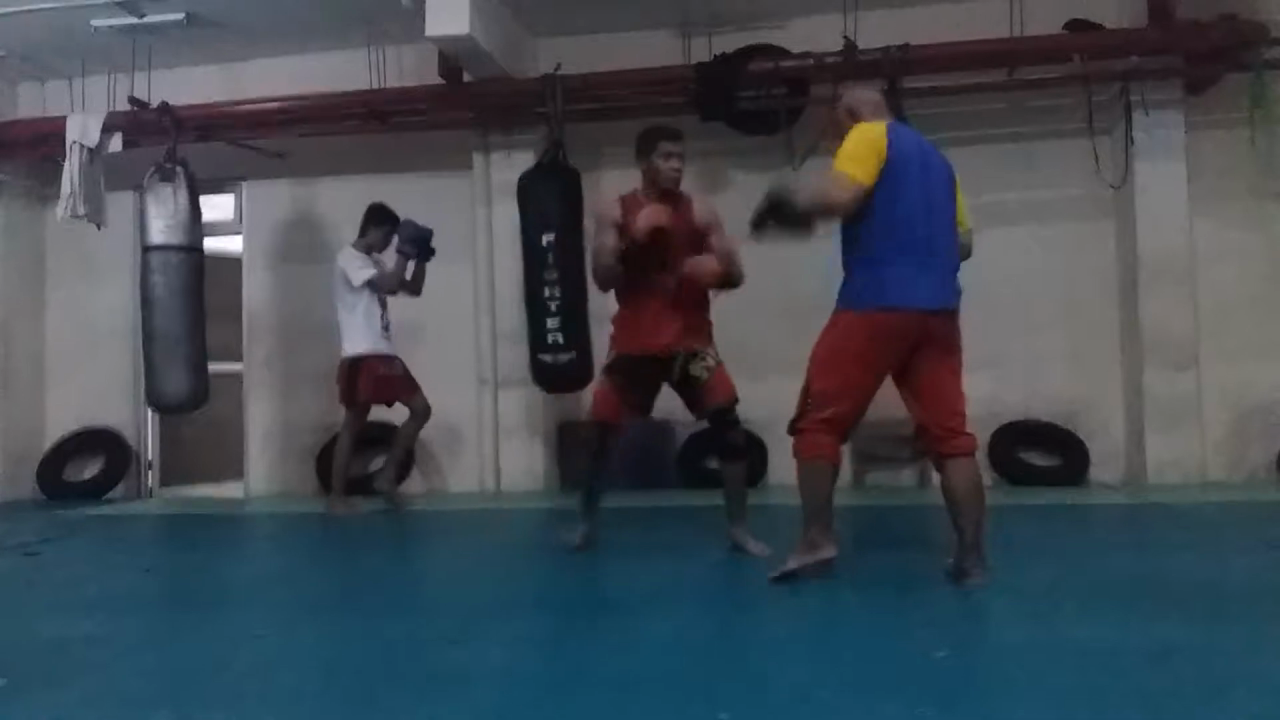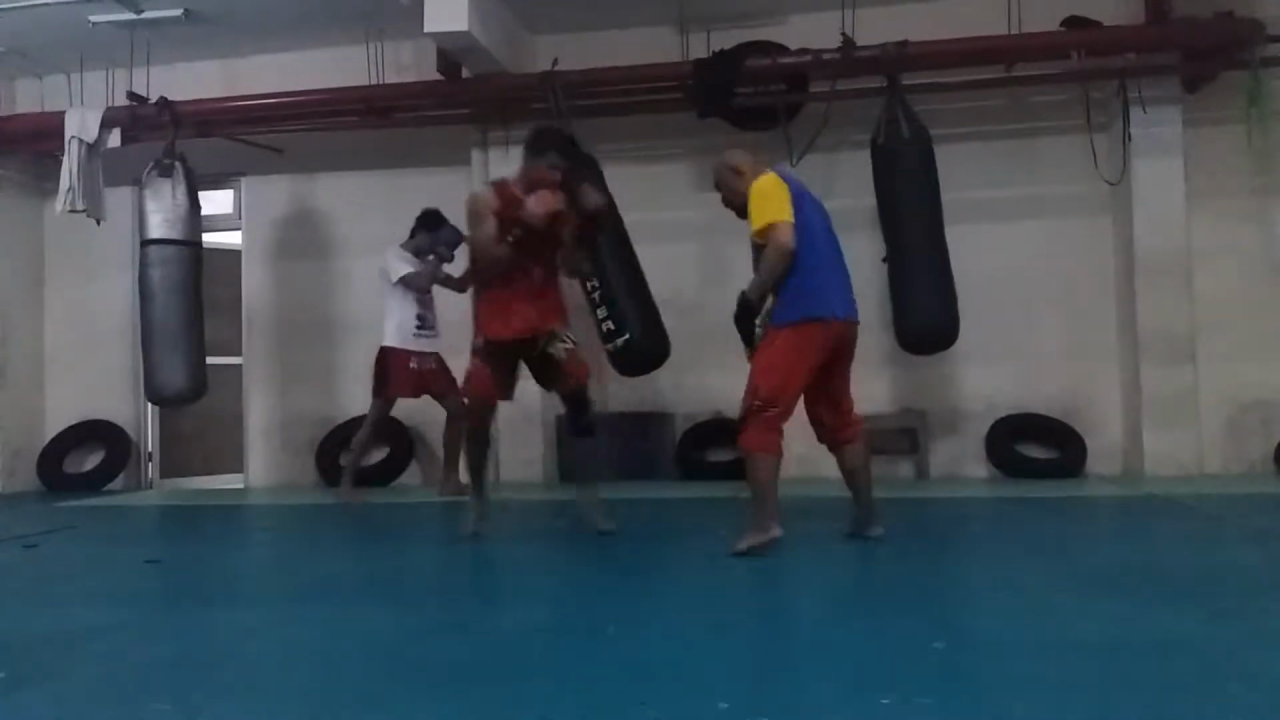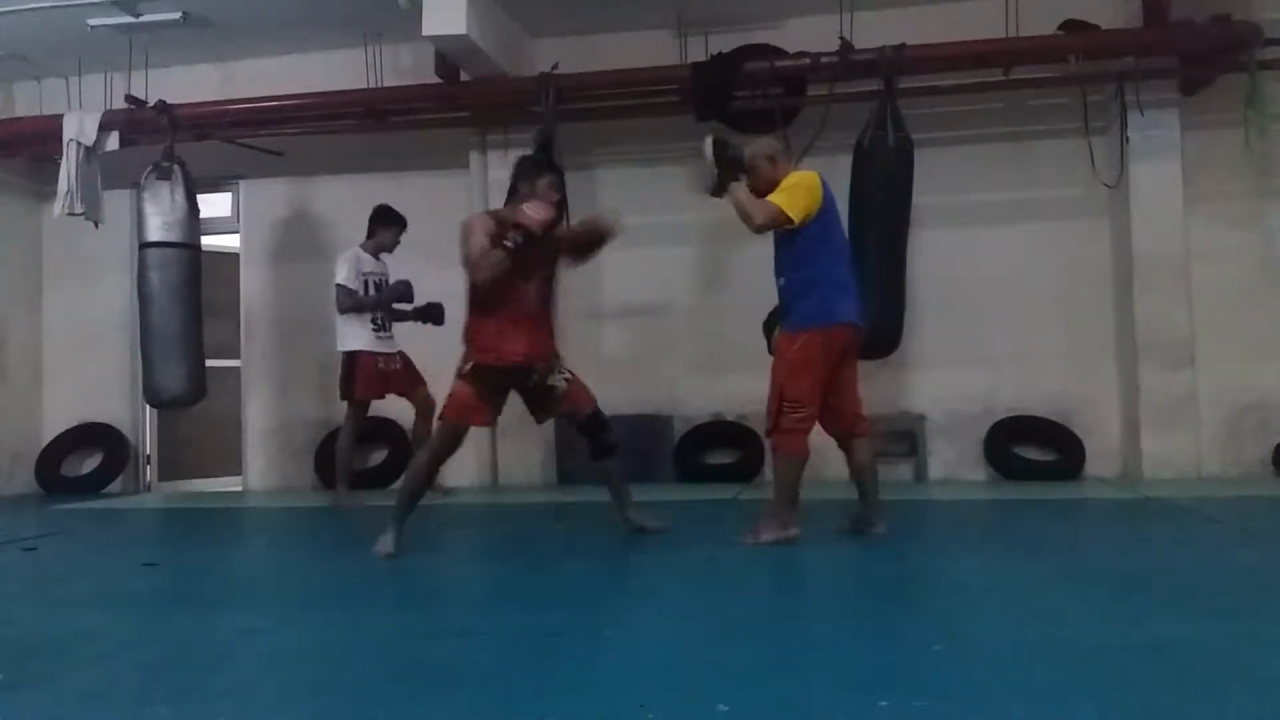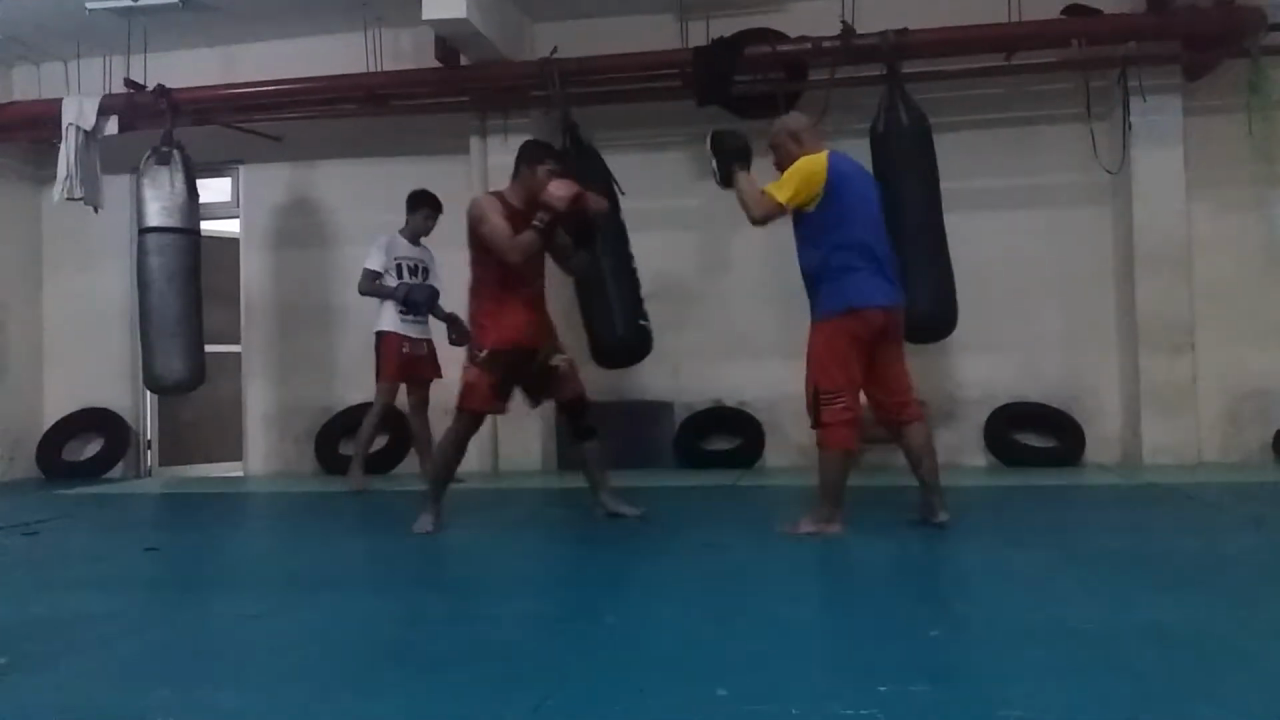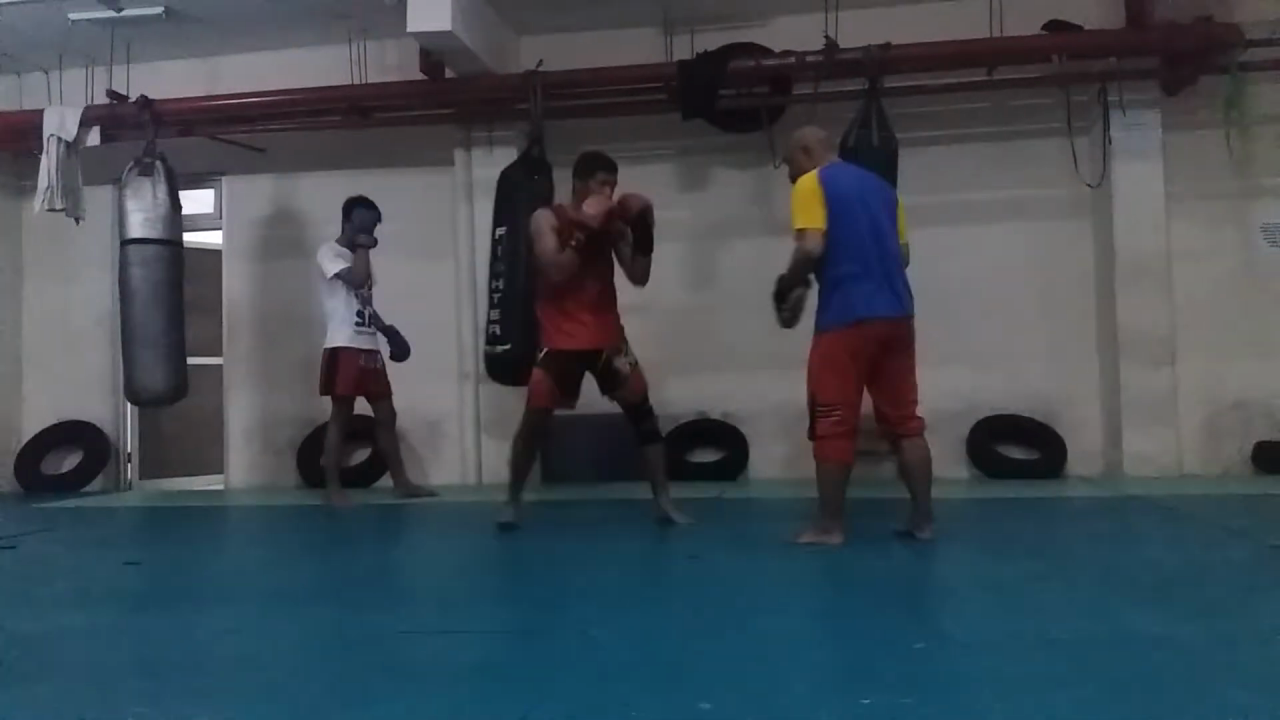
dt=1s
person 1, frame 1
left shoulder: (870, 135)
right shoulder: (935, 158)
left elbow: (840, 198)
right elbow: (963, 242)
left wrist: (787, 204)
left hip: (875, 305)
right hip: (938, 309)
left knee: (818, 421)
right knee: (950, 434)
left ankle: (816, 539)
right ankle: (971, 556)
person 1, frame 2
left shoulder: (765, 186)
right shoulder: (797, 193)
left elbow: (783, 245)
left wrist: (750, 298)
right wrist: (763, 297)
left hip: (800, 320)
right hip: (839, 318)
left knee: (761, 418)
right knee: (840, 422)
left ankle: (764, 522)
right ankle: (867, 518)
person 1, frame 3
left shoulder: (804, 182)
right shoulder: (796, 192)
left elbow: (759, 219)
left wrist: (731, 180)
left hip: (814, 323)
right hip: (839, 321)
left knee: (788, 419)
right knee: (848, 420)
left ankle: (782, 517)
right ankle: (871, 513)
person 1, frame 4
left shoulder: (811, 167)
right shoulder: (856, 171)
left elbow: (759, 211)
left wrist: (736, 168)
left hip: (843, 306)
right hip: (885, 302)
left knee: (835, 411)
right knee: (900, 406)
left ankle: (828, 513)
right ankle: (935, 501)
person 1, frame 5
left shoulder: (813, 182)
right shoulder: (879, 185)
left elbow: (811, 248)
right elbow: (902, 253)
left wrist: (790, 283)
left hip: (846, 319)
right hip: (896, 315)
left knee: (832, 425)
right knee: (903, 420)
left ankle: (829, 525)
right ankle: (923, 517)
person 2, frame 1
left shoulder: (697, 211)
right shoulder: (614, 211)
left elbow: (734, 272)
right elbow: (602, 278)
left wrist: (717, 273)
right wrist: (634, 245)
left hip: (689, 338)
right hip: (635, 340)
left knee: (728, 423)
right knee: (602, 428)
left ankle: (739, 527)
right ankle: (588, 519)
person 2, frame 2
left shoulder: (558, 204)
right shoulder: (488, 198)
left elbow: (574, 267)
right elbow: (485, 265)
left wrist: (588, 220)
right wrist: (522, 232)
left hip: (548, 319)
right hip: (499, 324)
left knee: (579, 403)
right knee: (479, 413)
left ankle: (588, 494)
right ankle: (478, 501)
person 2, frame 3
left shoulder: (547, 228)
right shoulder: (482, 226)
right elbow: (482, 276)
left wrist: (594, 232)
right wrist: (519, 235)
left hip: (538, 355)
right hip: (488, 356)
left knee: (596, 425)
right knee: (444, 442)
left ankle: (627, 510)
right ankle: (394, 528)
person 2, frame 4
left shoulder: (541, 211)
right shoulder: (486, 207)
left elbow: (574, 266)
right elbow: (514, 254)
left wrist: (583, 222)
right wrist: (547, 216)
left hip: (537, 331)
right hip: (495, 337)
left knee: (578, 408)
right knee: (467, 421)
left ankle: (604, 496)
right ankle: (431, 508)
person 2, frame 5
left shoulder: (612, 223)
right shoulder: (546, 220)
left elbow: (639, 277)
right elbow: (555, 272)
left wrist: (643, 231)
right wrist: (583, 232)
left hip: (607, 335)
right hip: (561, 338)
left knee: (642, 412)
right knee: (534, 419)
left ankle: (663, 501)
right ankle: (513, 500)
person 3, frame 1
left shoulder: (374, 263)
right shoulder: (349, 258)
left elbow: (413, 289)
right elbow: (390, 286)
left wrist: (420, 257)
right wrist: (404, 252)
left hip: (385, 354)
right hip: (361, 355)
left knee: (421, 408)
right knee: (353, 424)
left ankle: (387, 477)
right ankle: (337, 496)
person 3, frame 2
left shoulder: (426, 263)
right shoulder: (394, 257)
left elbow: (459, 285)
right elbow: (421, 284)
right wrist: (441, 258)
left hip: (427, 352)
right hip: (398, 350)
left knee: (458, 408)
right knee: (376, 417)
left ankle: (450, 479)
right ankle: (346, 482)
person 3, frame 3
left shoulder: (381, 265)
right shoulder: (350, 259)
right elbow: (343, 304)
left wrist: (417, 313)
right wrist: (384, 297)
left hip: (389, 350)
right hip: (361, 351)
left knee: (425, 402)
right knee: (355, 418)
right ankle: (342, 489)
person 3, frame 4
left shoulder: (426, 254)
right shoulder: (386, 244)
right elbow: (364, 286)
left wrist: (450, 319)
right wrist: (399, 292)
left hip: (421, 337)
right hip: (394, 333)
left knee: (420, 404)
right knee: (384, 400)
left ankle: (428, 467)
right ankle: (356, 468)
person 3, frame 5
left shoulder: (361, 257)
right shoulder: (329, 253)
right elbow: (356, 281)
left wrist: (387, 330)
right wrist: (362, 244)
left hip: (370, 349)
right hip: (344, 348)
left knee: (386, 415)
right knee: (340, 416)
left ankle: (401, 481)
right ankle: (333, 487)
